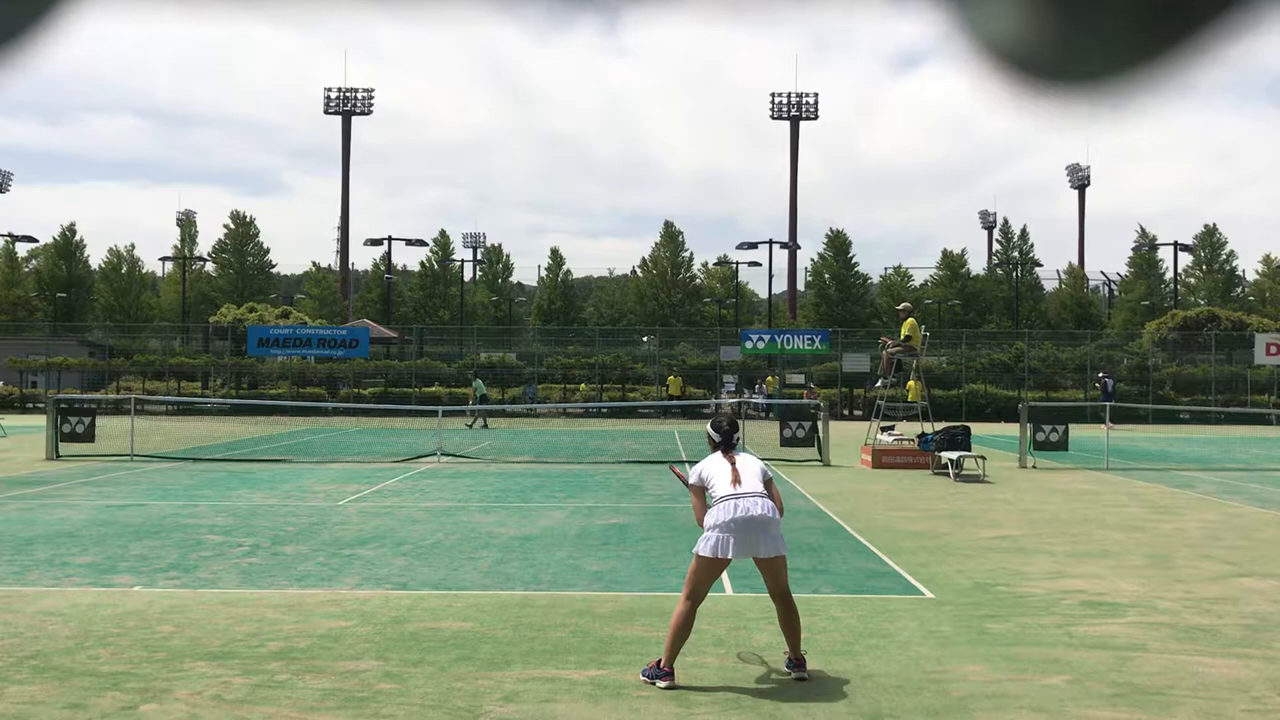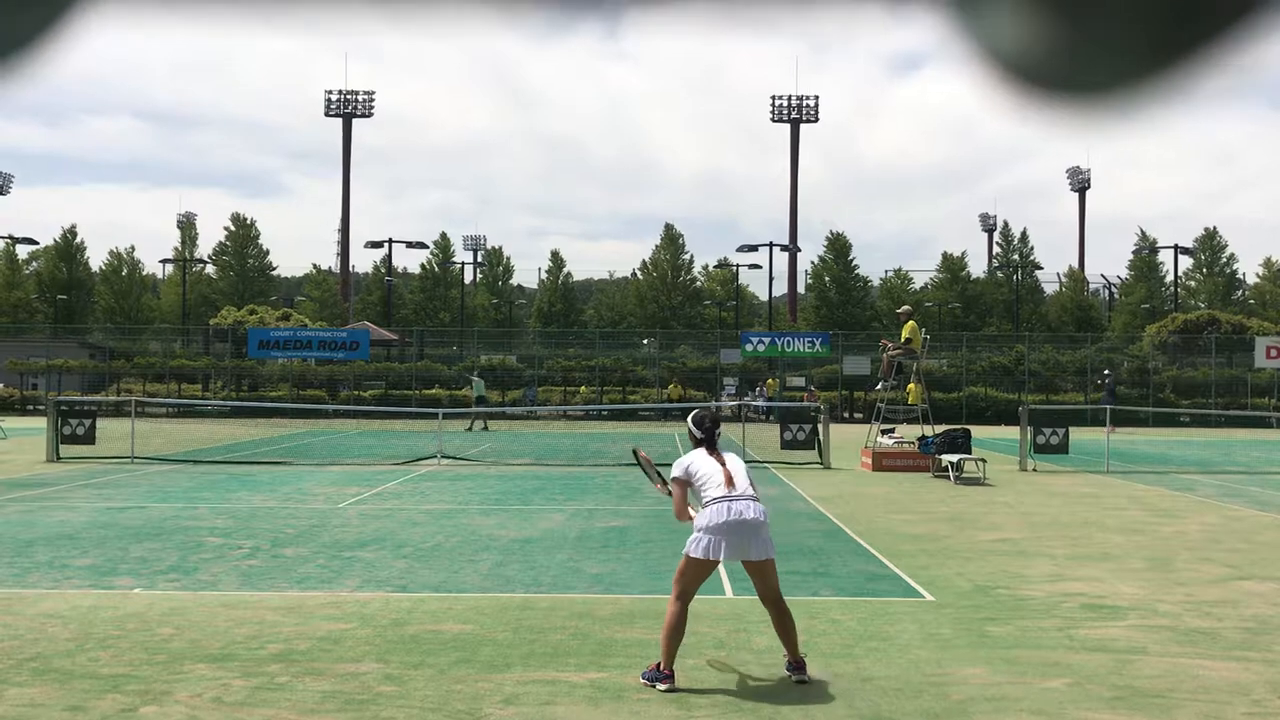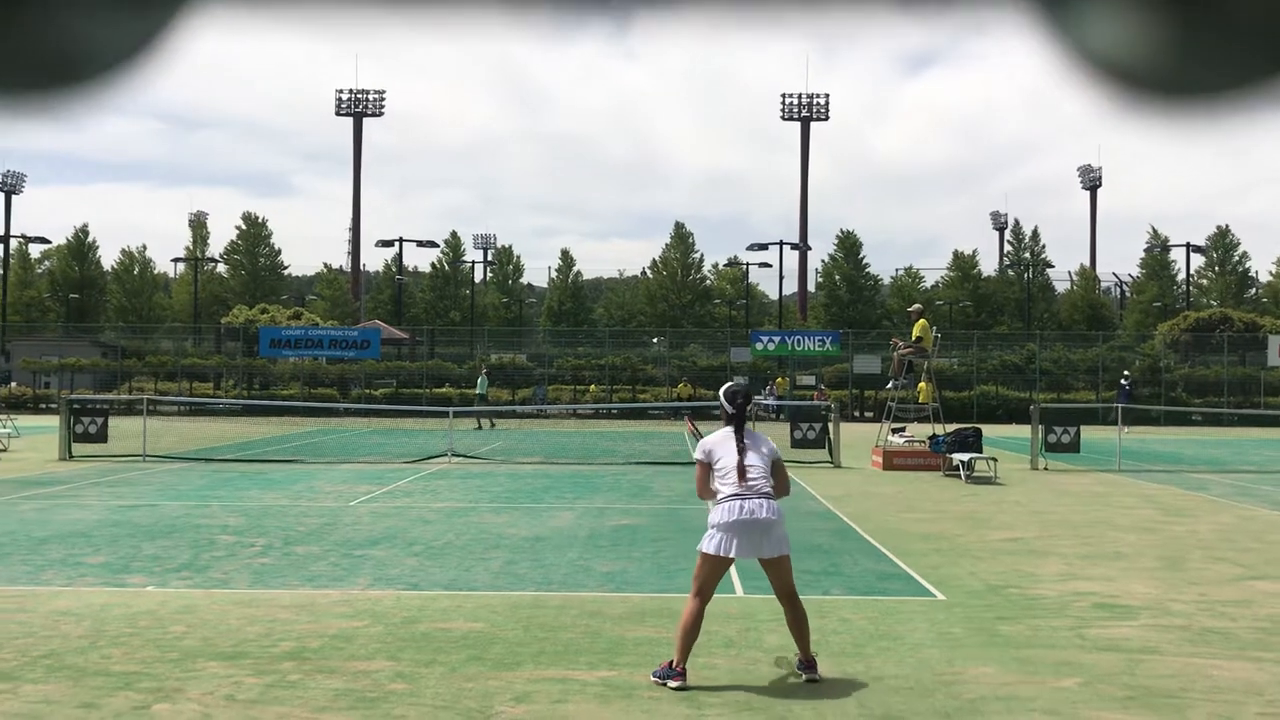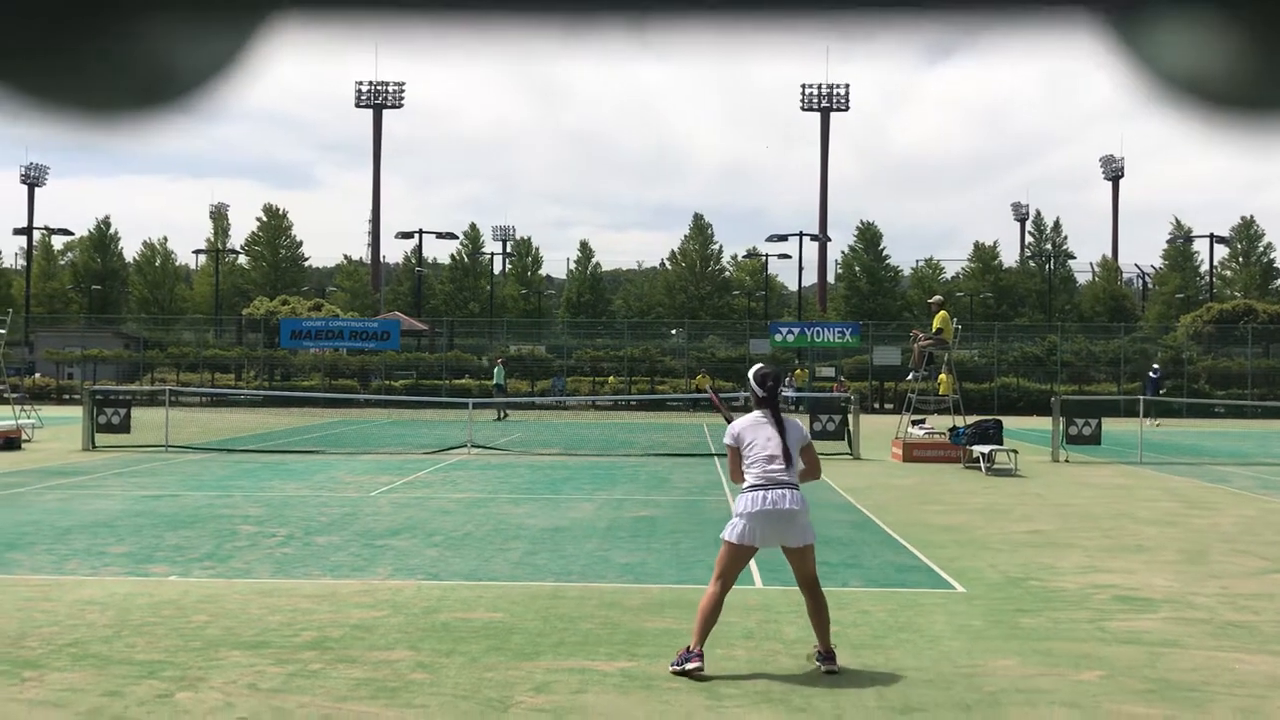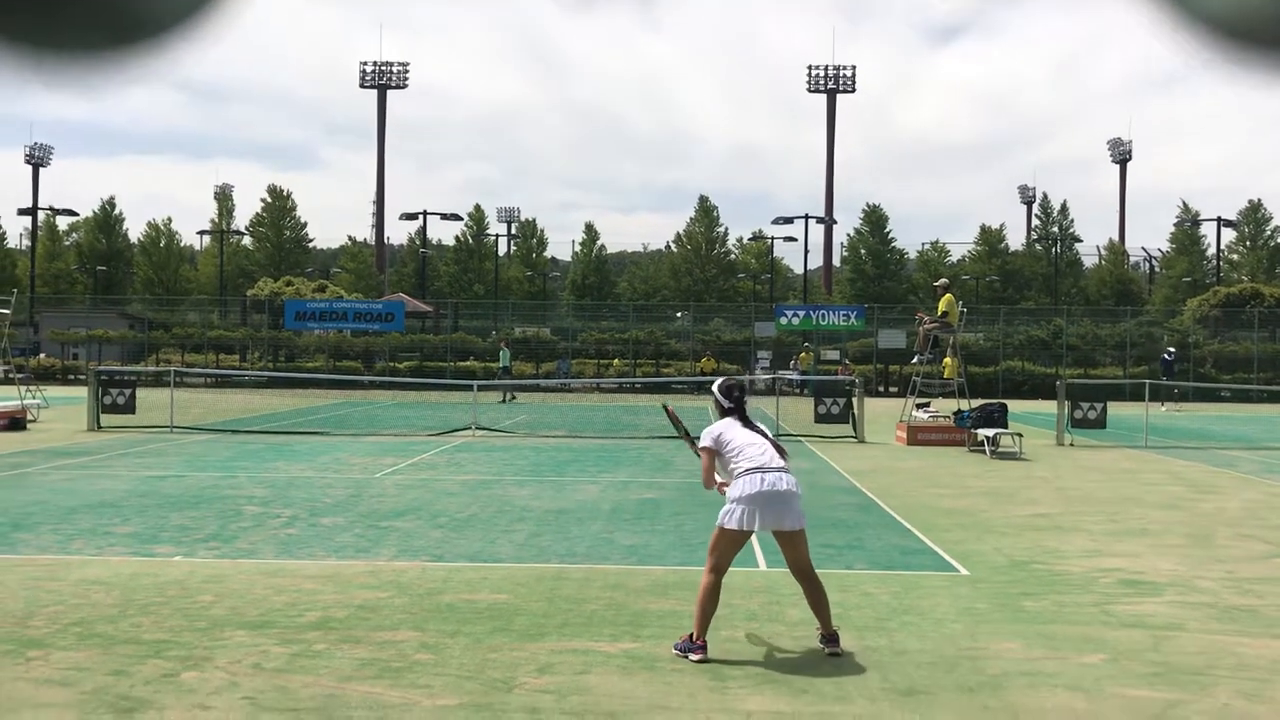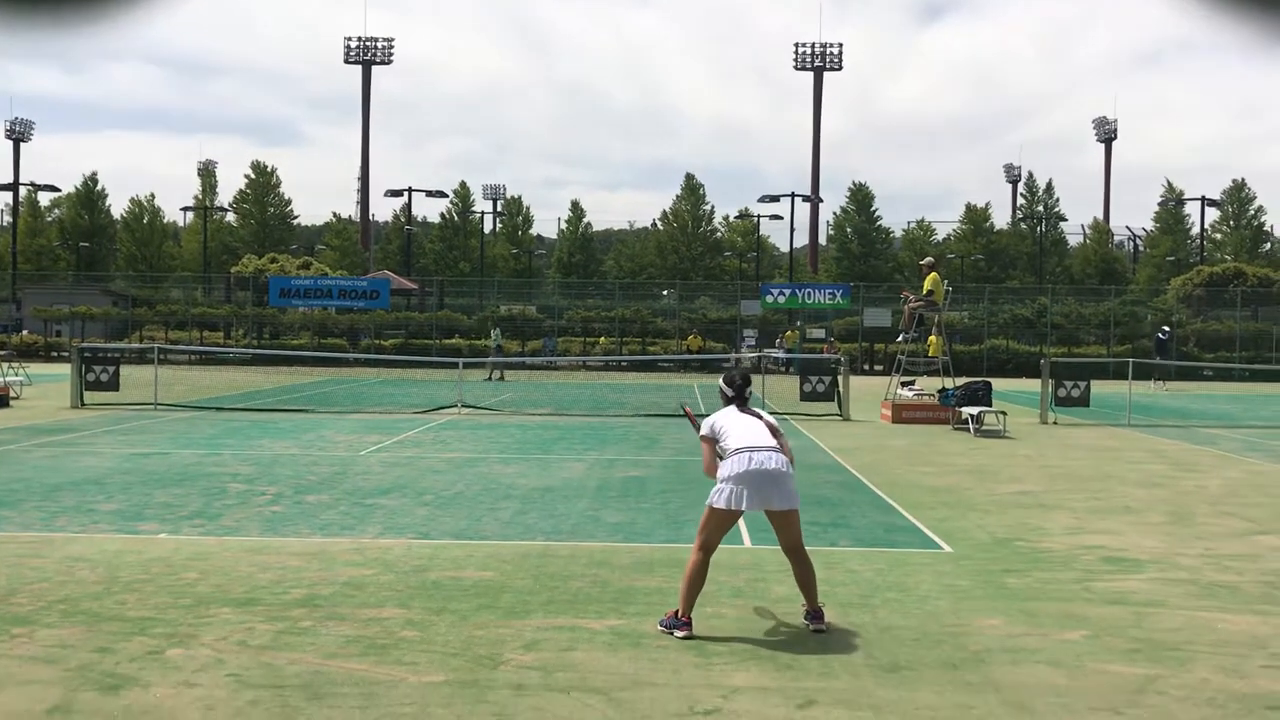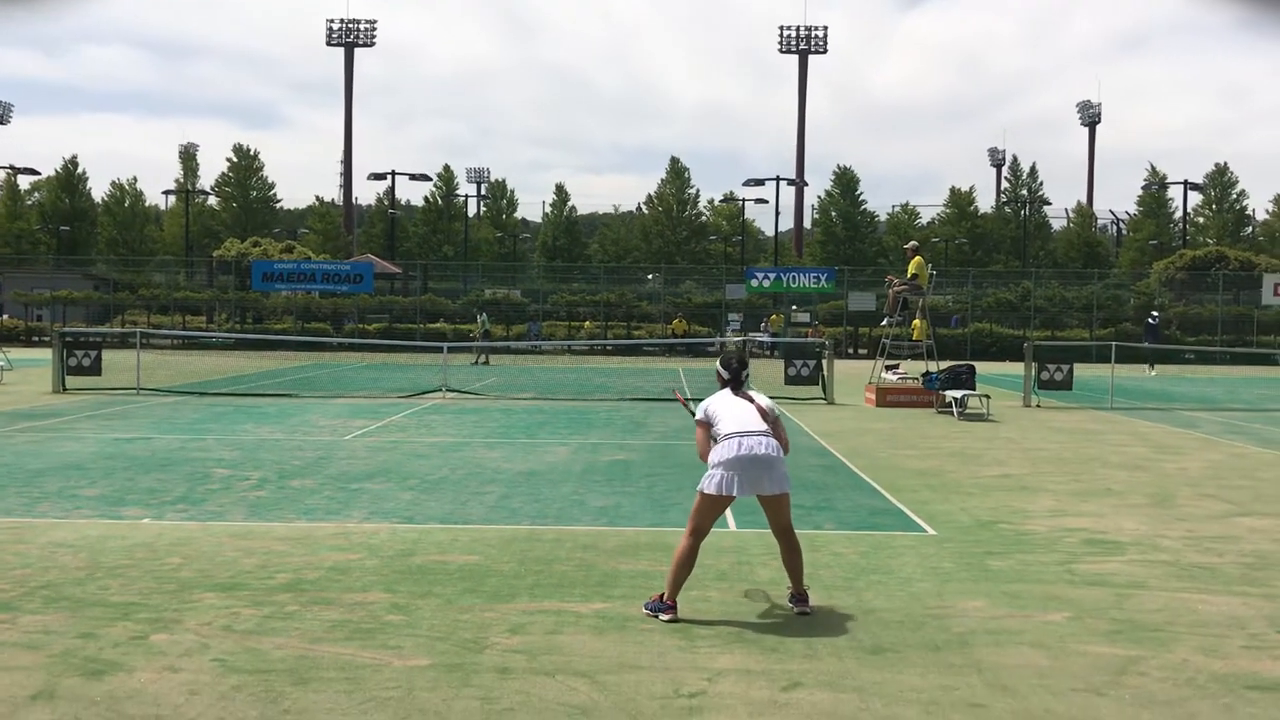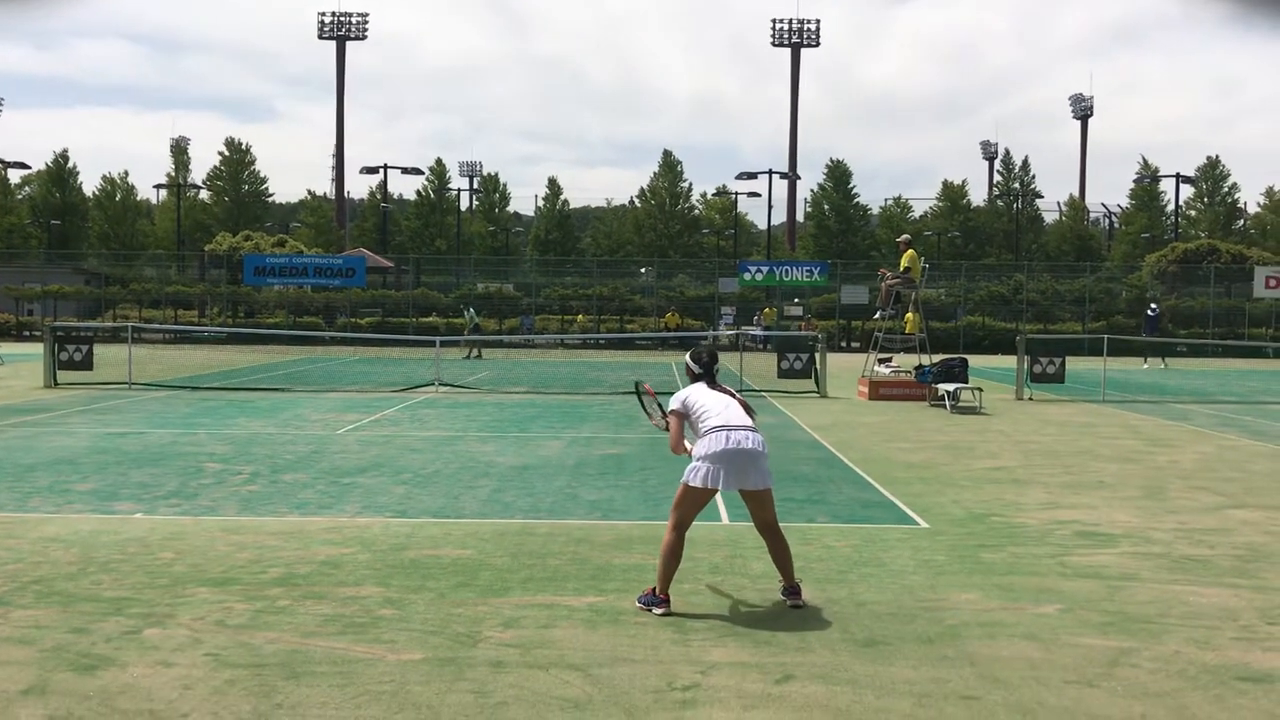
dt=0.4s
person 1, frame 1
left shoulder: (701, 467)
right shoulder: (756, 461)
left elbow: (701, 519)
right elbow: (779, 508)
left hip: (725, 517)
right hip: (764, 515)
left knee: (691, 597)
right knee: (781, 594)
left ankle: (664, 668)
right ankle: (797, 661)
person 1, frame 2
left shoulder: (684, 462)
right shoulder: (734, 458)
left elbow: (680, 513)
left wrist: (691, 514)
left hip: (715, 519)
right hip: (754, 515)
left knee: (680, 597)
right knee: (773, 598)
left ankle: (665, 671)
right ankle: (796, 663)
person 1, frame 3
left shoulder: (709, 442)
right shoulder: (766, 442)
left elbow: (703, 492)
right elbow: (784, 488)
left hip: (729, 516)
right hip: (768, 515)
left knee: (699, 596)
right knee: (788, 595)
left ankle: (677, 669)
right ankle: (807, 662)
person 1, frame 4
left shoulder: (738, 427)
right shoulder: (796, 427)
right elbow: (814, 472)
left hip: (752, 505)
right hip: (792, 504)
left knee: (719, 583)
right knee: (810, 584)
left ankle: (694, 652)
right ankle: (826, 654)
person 1, frame 5
left shoulder: (712, 432)
right shoulder: (759, 428)
left elbow: (707, 482)
left wrist: (720, 481)
left hip: (748, 491)
right hip: (786, 487)
left knee: (714, 569)
right knee: (804, 570)
left ankle: (697, 642)
right ankle: (830, 636)
person 1, frame 6
left shoulder: (713, 420)
right shoulder: (764, 416)
left elbow: (710, 469)
right elbow: (790, 459)
left hip: (739, 469)
right hip: (778, 469)
left knee: (703, 548)
right knee: (795, 549)
left ankle: (682, 619)
right ankle: (815, 613)
person 1, frame 7
left shoulder: (708, 404)
right shoulder: (763, 400)
left elbow: (704, 454)
right elbow: (784, 445)
left hip: (729, 455)
right hip: (769, 453)
left knee: (694, 533)
right knee: (784, 531)
left ankle: (667, 602)
right ankle: (800, 596)
person 1, frame 8
left shoulder: (682, 396)
right shoulder: (731, 393)
left elbow: (675, 446)
left wrist: (689, 448)
left hip: (715, 449)
right hip: (754, 447)
left knee: (677, 525)
right knee: (769, 526)
left ankle: (660, 596)
right ankle: (792, 589)
